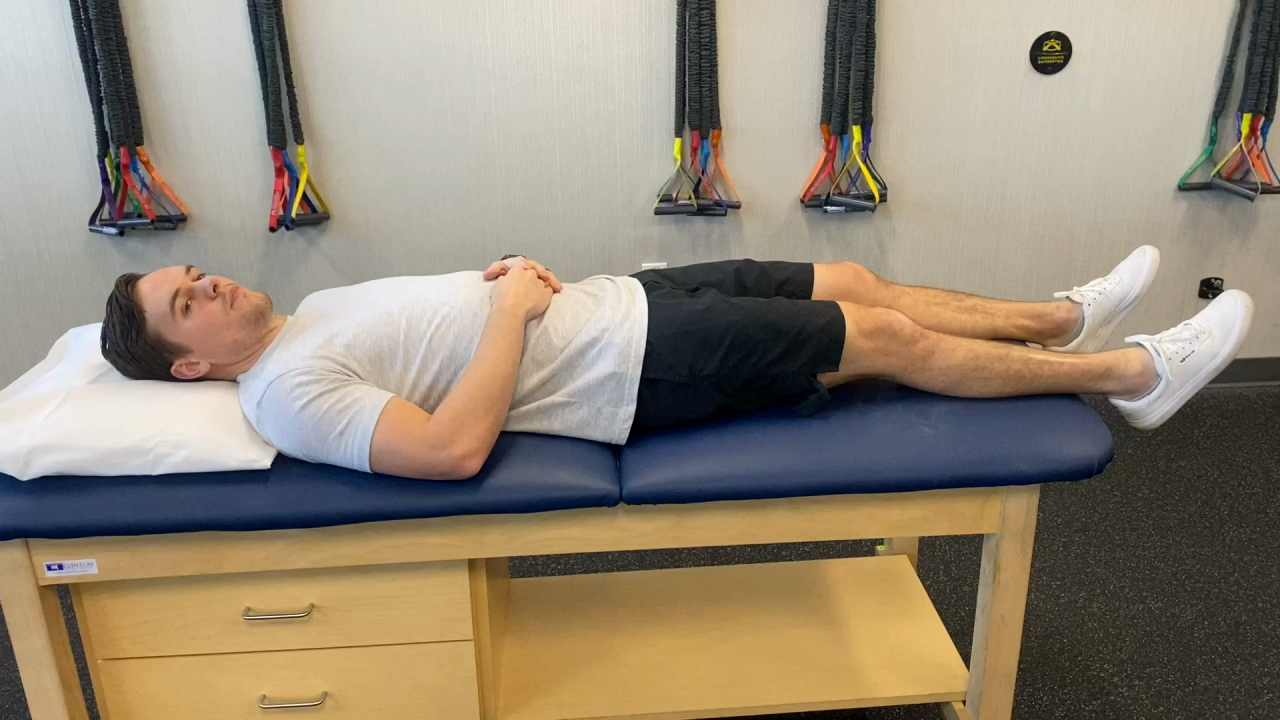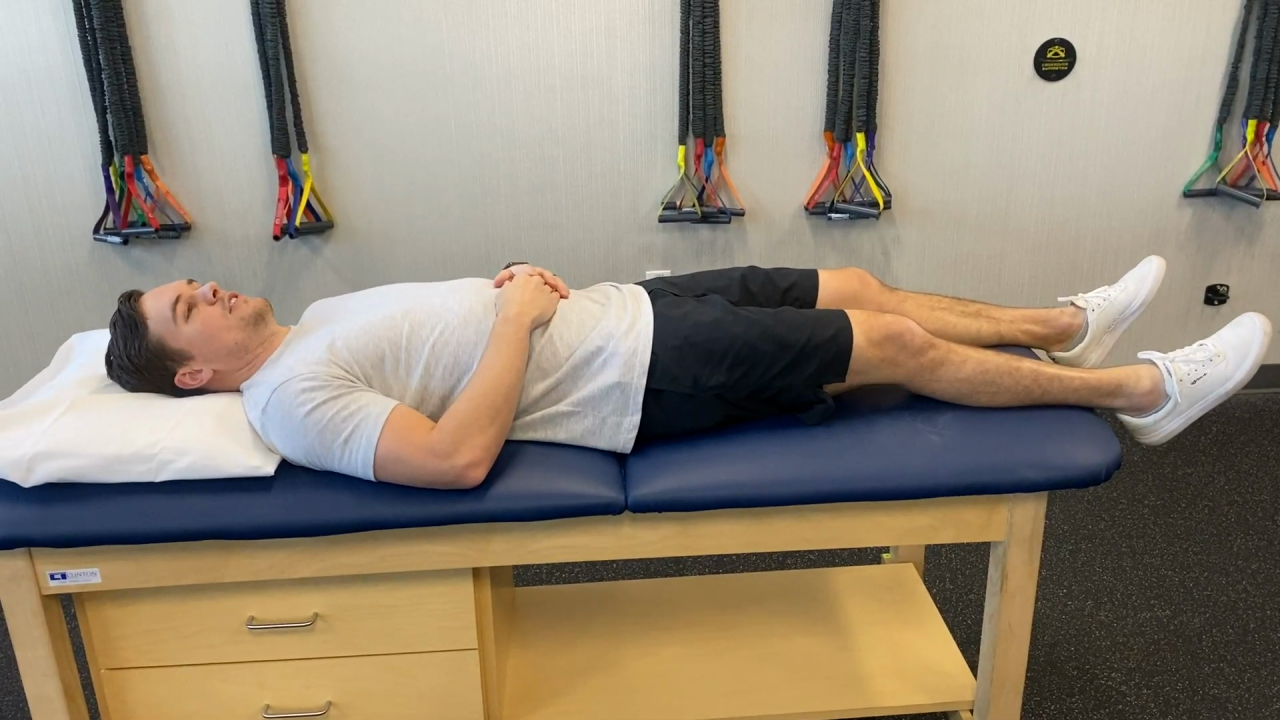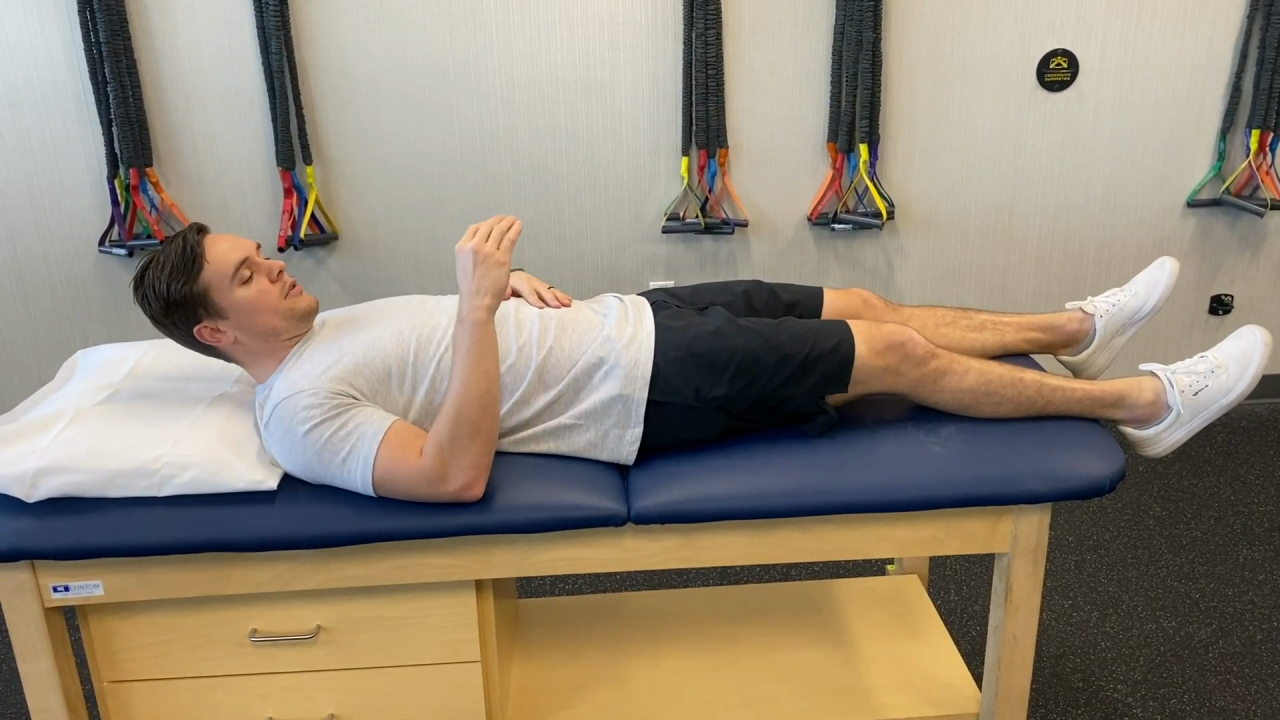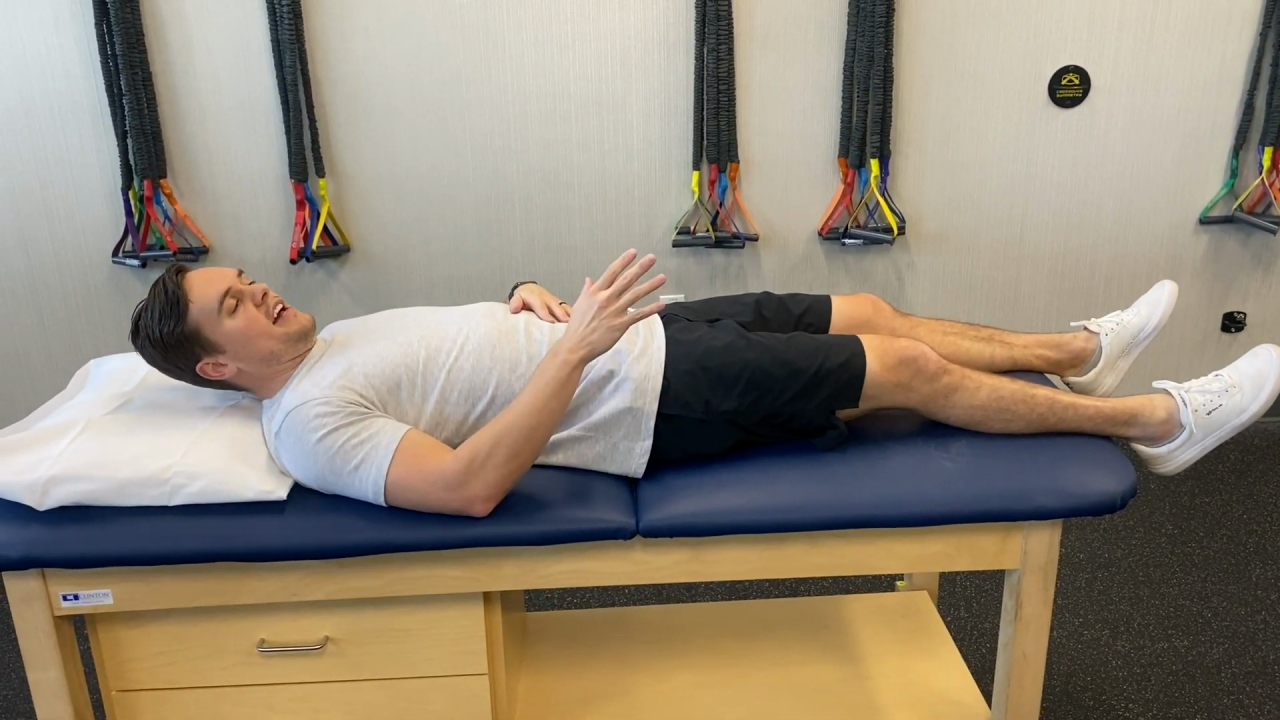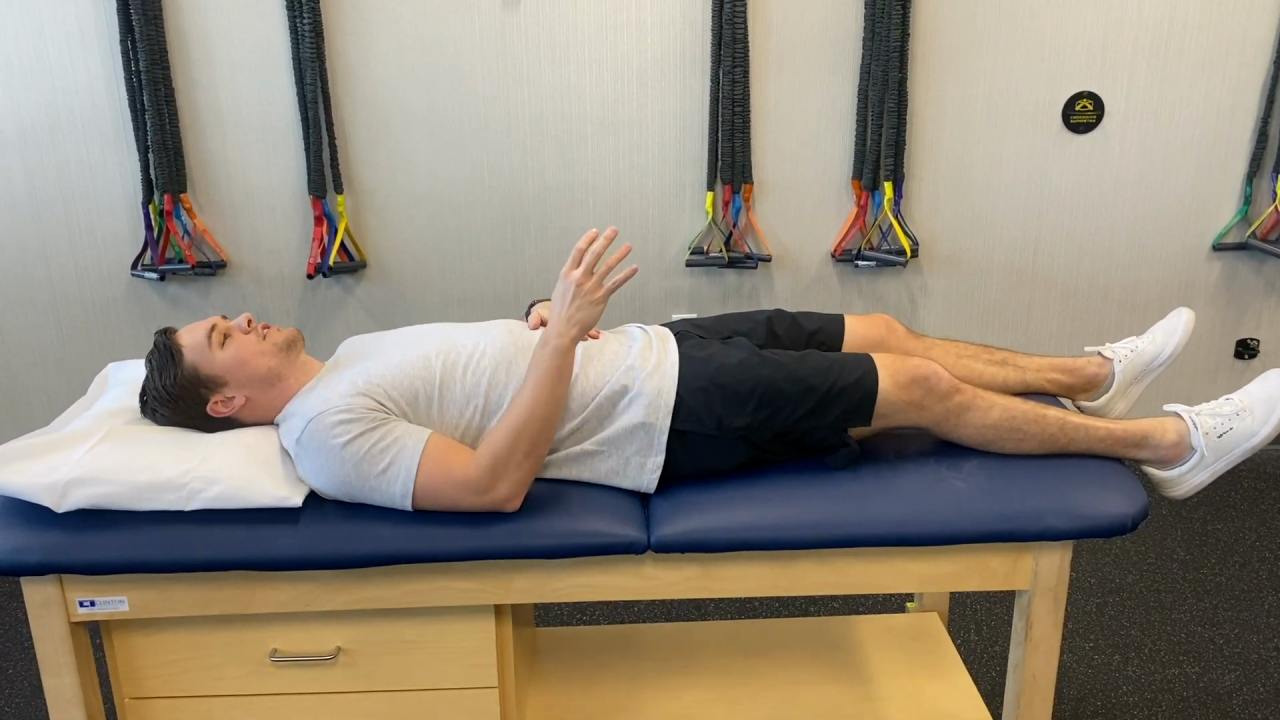
dt=1s
person 1, frame 1
left shoulder: (312, 314)
right shoulder: (288, 397)
right elbow: (453, 450)
left wrist: (512, 274)
right wrist: (515, 312)
left hip: (615, 300)
right hip: (631, 370)
left knee: (854, 281)
right knee: (885, 338)
left ankle: (1064, 317)
right ankle: (1131, 376)
person 1, frame 2
left shoulder: (320, 322)
right shoulder: (292, 400)
right elbow: (456, 460)
left wrist: (514, 283)
right wrist: (518, 318)
left hip: (619, 310)
right hip: (637, 378)
left knee: (857, 288)
right knee: (891, 346)
left ankle: (1066, 327)
right ankle: (1140, 391)
person 1, frame 3
left shoulder: (324, 328)
right shoulder: (299, 413)
right elbow: (455, 477)
left wrist: (510, 283)
right wrist: (481, 299)
left hip: (620, 321)
right hip: (638, 393)
left knee: (861, 303)
right knee: (895, 355)
left ankle: (1077, 332)
right ankle: (1144, 404)
person 1, frame 4
left shoulder: (338, 341)
right shoulder: (307, 425)
right elbow: (470, 486)
left wrist: (527, 295)
right wrist: (575, 348)
left hip: (635, 341)
right hip: (647, 403)
left knee: (867, 312)
right knee: (907, 369)
left ankle: (1080, 350)
right ankle: (1156, 421)
person 1, frame 5
left shoulder: (352, 360)
right shoulder: (327, 435)
right elbow: (495, 483)
left wrist: (542, 318)
right wrist: (565, 330)
left hip: (650, 354)
right hip: (662, 421)
left knee: (885, 335)
right knee: (917, 390)
left ankle: (1093, 376)
right ankle: (1166, 445)
